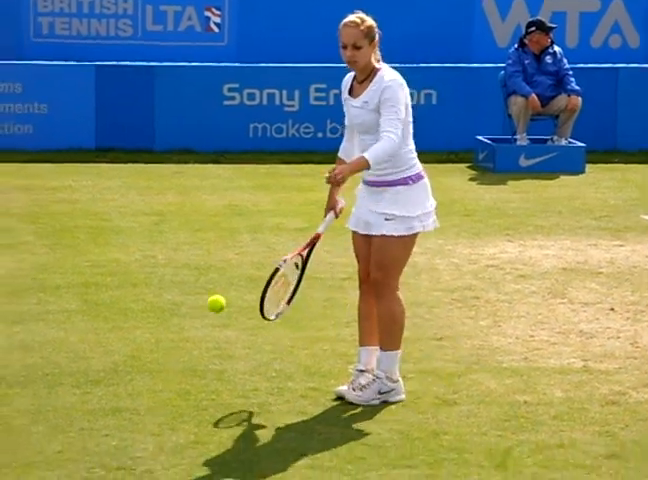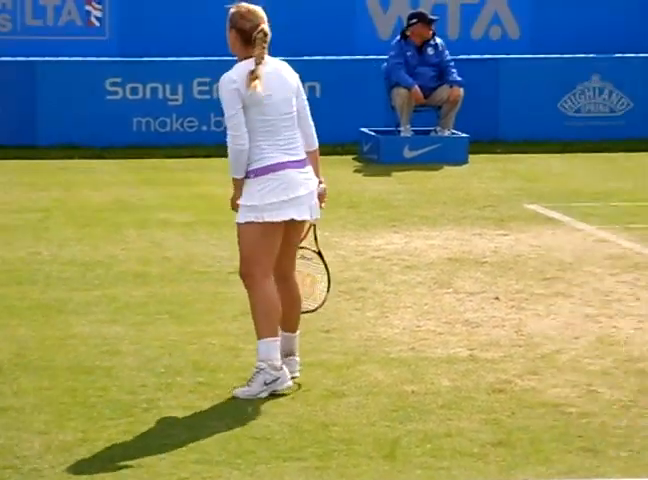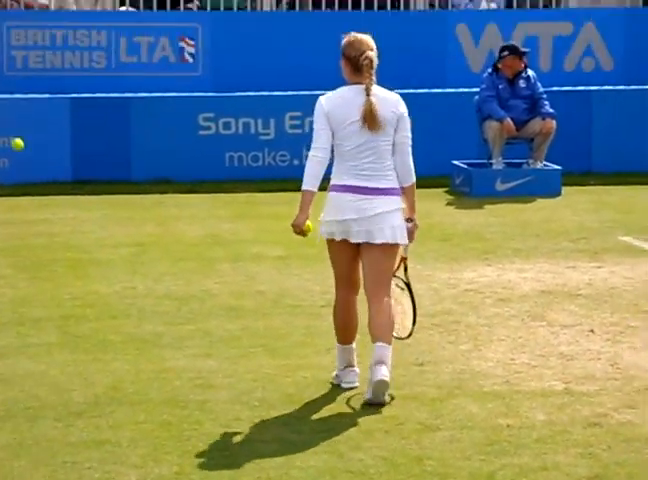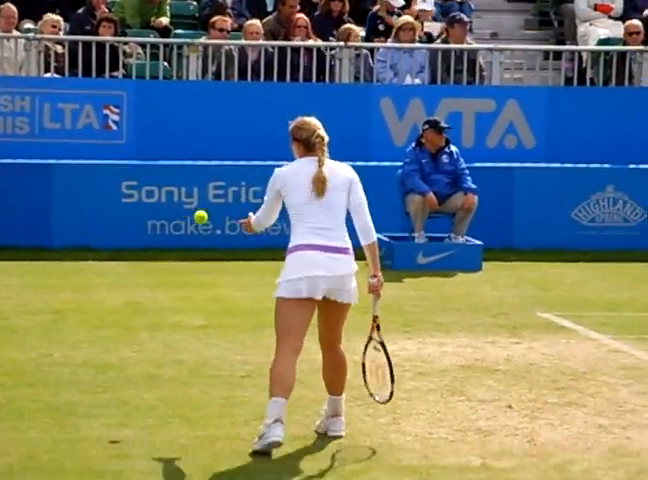
dt=0.7s
person 1, frame 1
left shoulder: (391, 85)
right shoulder: (348, 83)
left elbow: (390, 142)
left wrist: (350, 168)
right wrist: (335, 190)
left hip: (401, 196)
right hip: (369, 196)
left knee: (383, 286)
right knee: (368, 284)
left ankle: (389, 381)
right ankle: (365, 373)
person 1, frame 2
left shoulder: (232, 81)
right shoulder: (286, 71)
left elbow: (238, 143)
right elbow: (308, 133)
left wrist: (237, 188)
right wrist: (317, 178)
left hip: (267, 185)
right hip: (300, 181)
left knee: (254, 275)
right knee: (283, 273)
left ankle: (271, 370)
right ankle: (287, 357)
person 1, frame 3
left shoulder: (327, 103)
right shoulder: (395, 103)
left elbow: (318, 157)
right elbow: (404, 164)
left wrist: (303, 210)
right wrist: (411, 213)
left hip: (343, 205)
right hip: (385, 206)
left knee: (345, 291)
right knee: (380, 295)
left ankle: (347, 367)
right ankle: (381, 366)
person 1, frame 4
left shoulder: (283, 174)
right shoulder: (346, 173)
left elbow: (265, 219)
right elbow: (365, 225)
left wrist: (252, 222)
right wrist: (375, 271)
left hip: (302, 262)
right hip: (340, 264)
left knee: (287, 349)
right knee: (332, 346)
left ankle: (273, 424)
right ankle: (334, 418)
